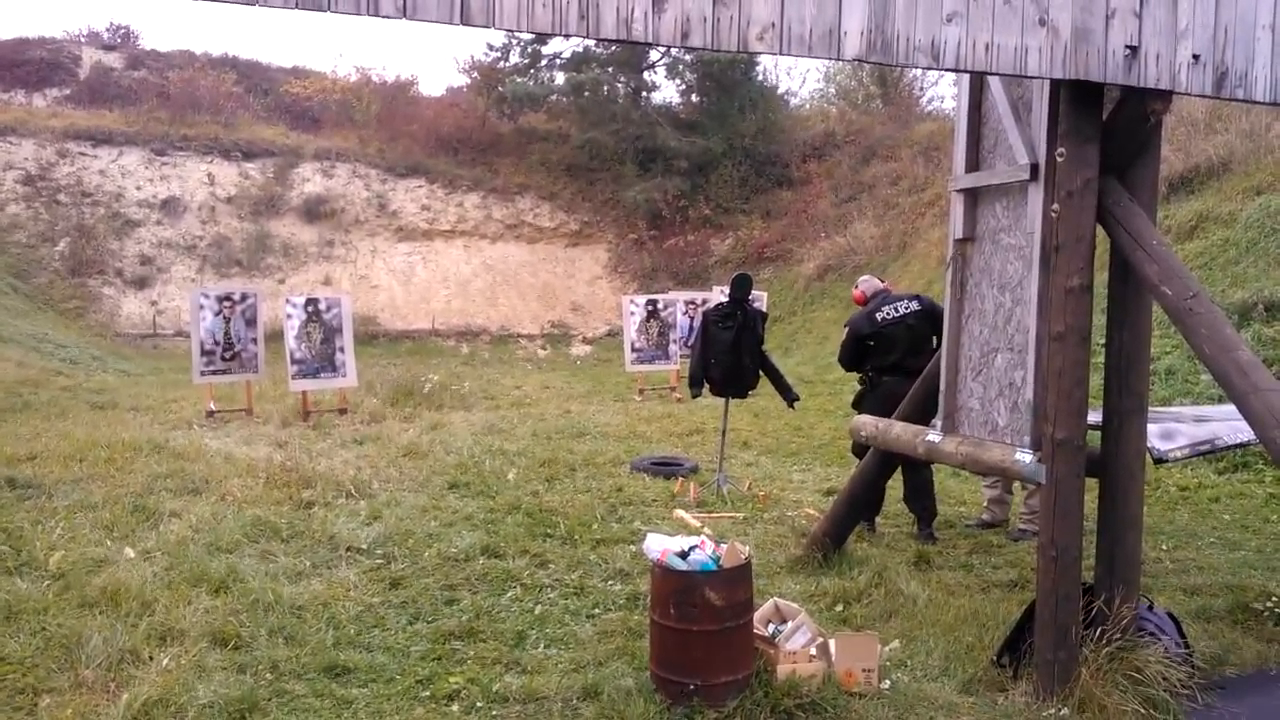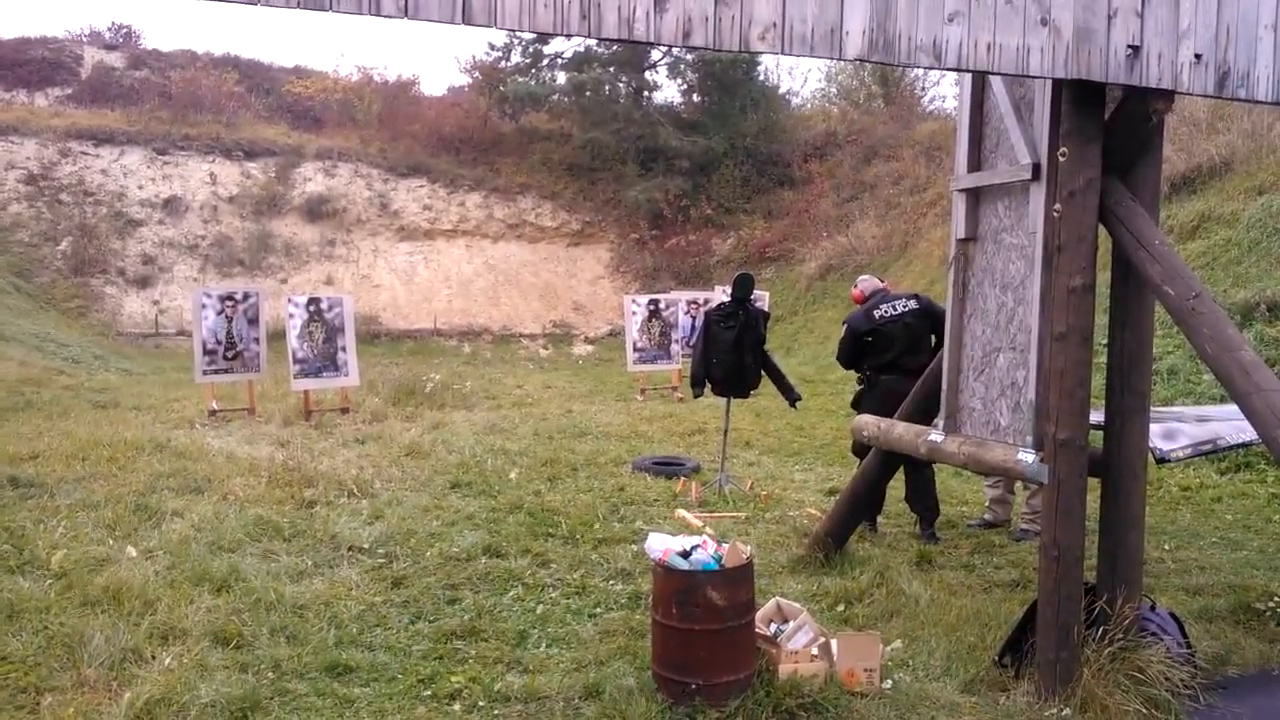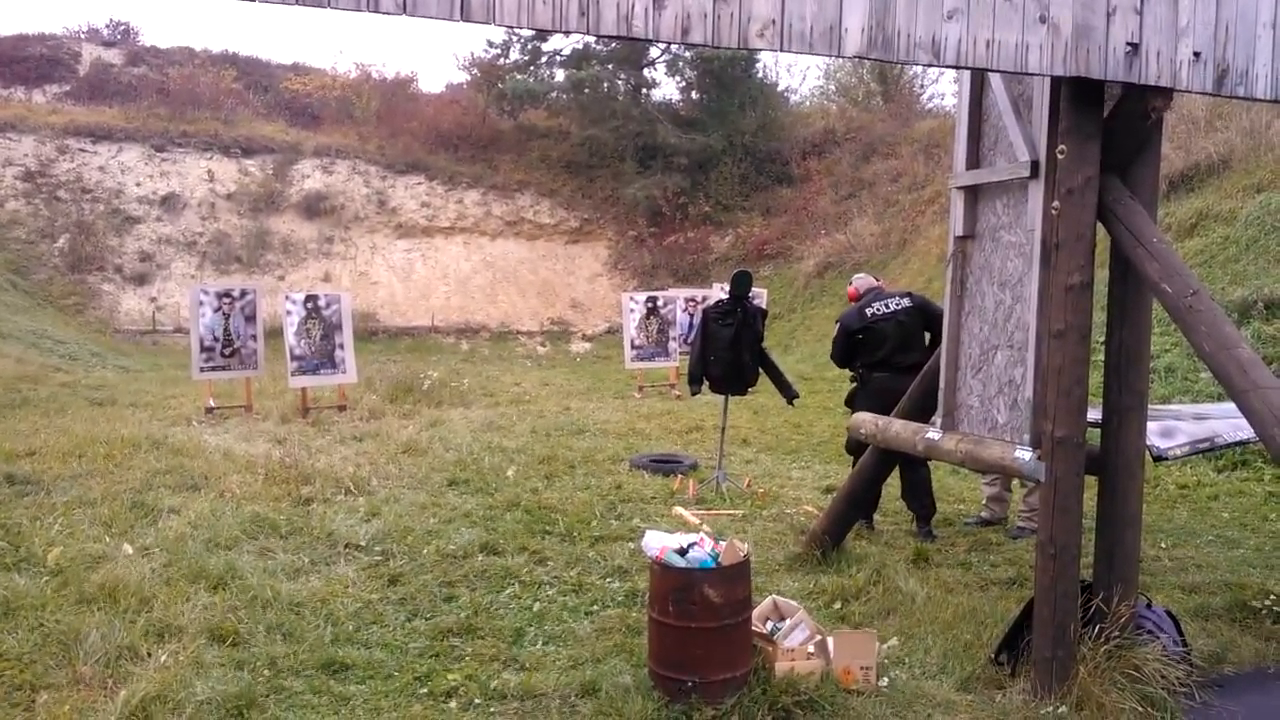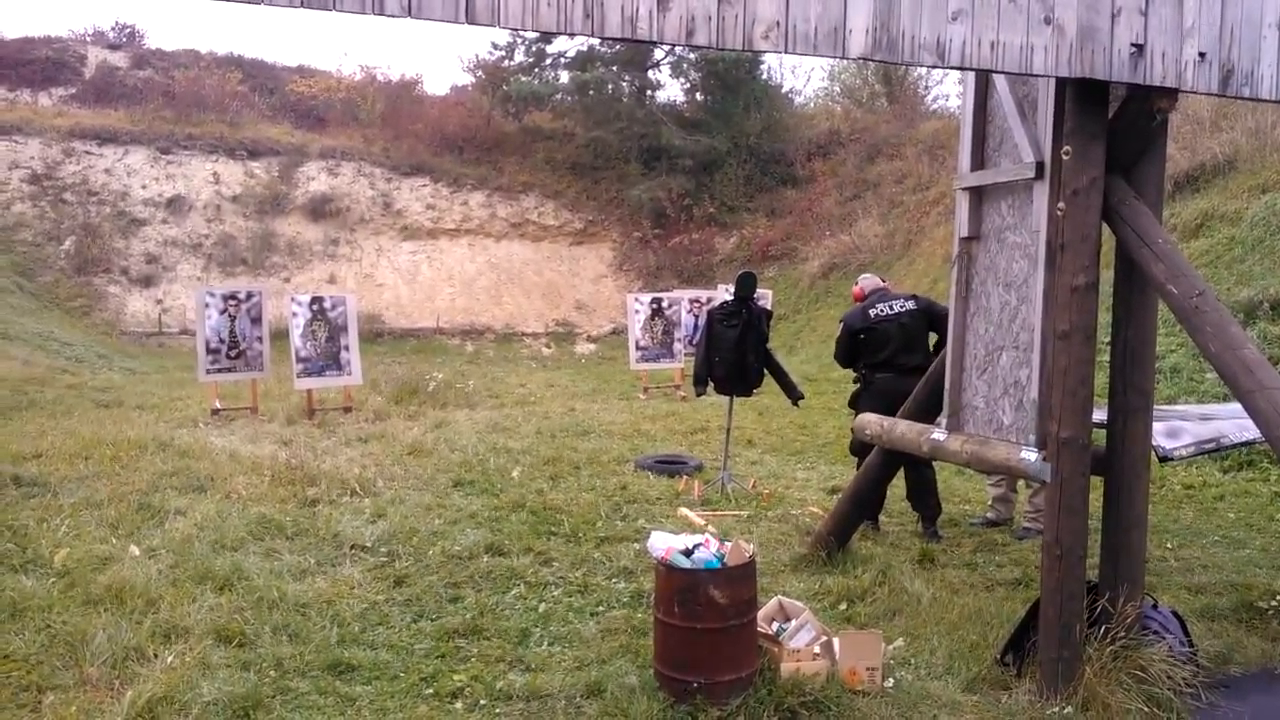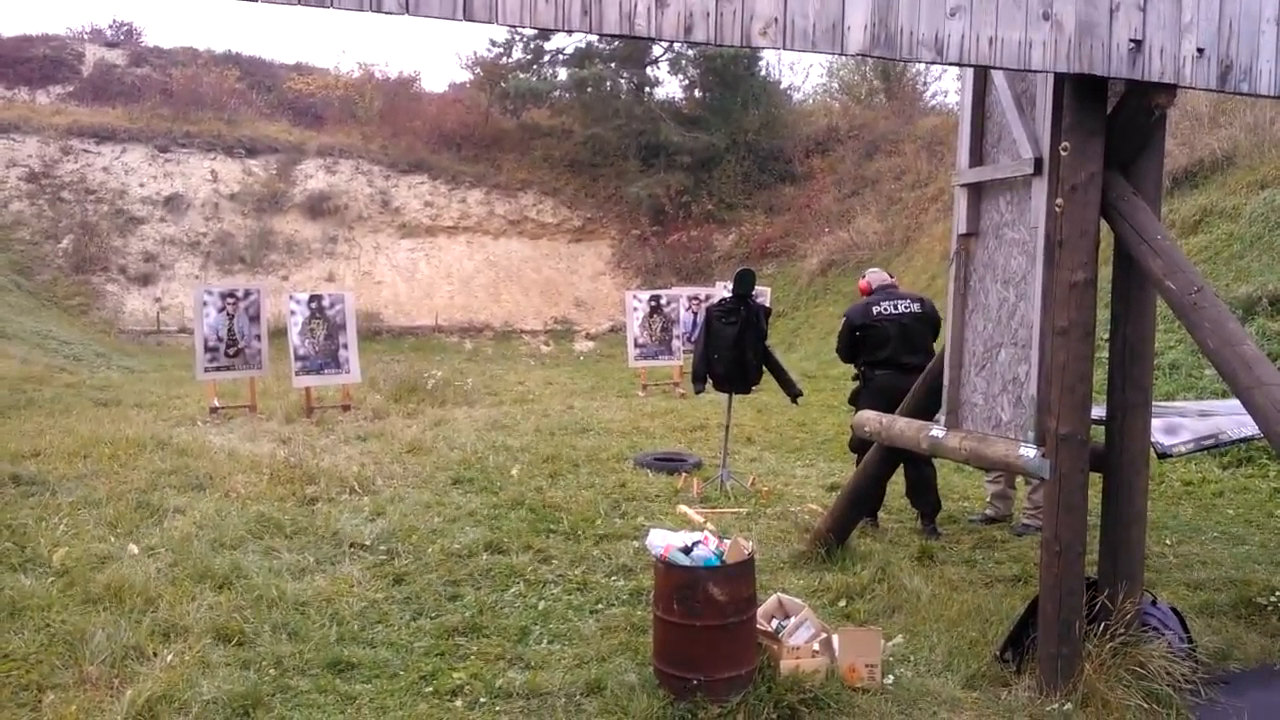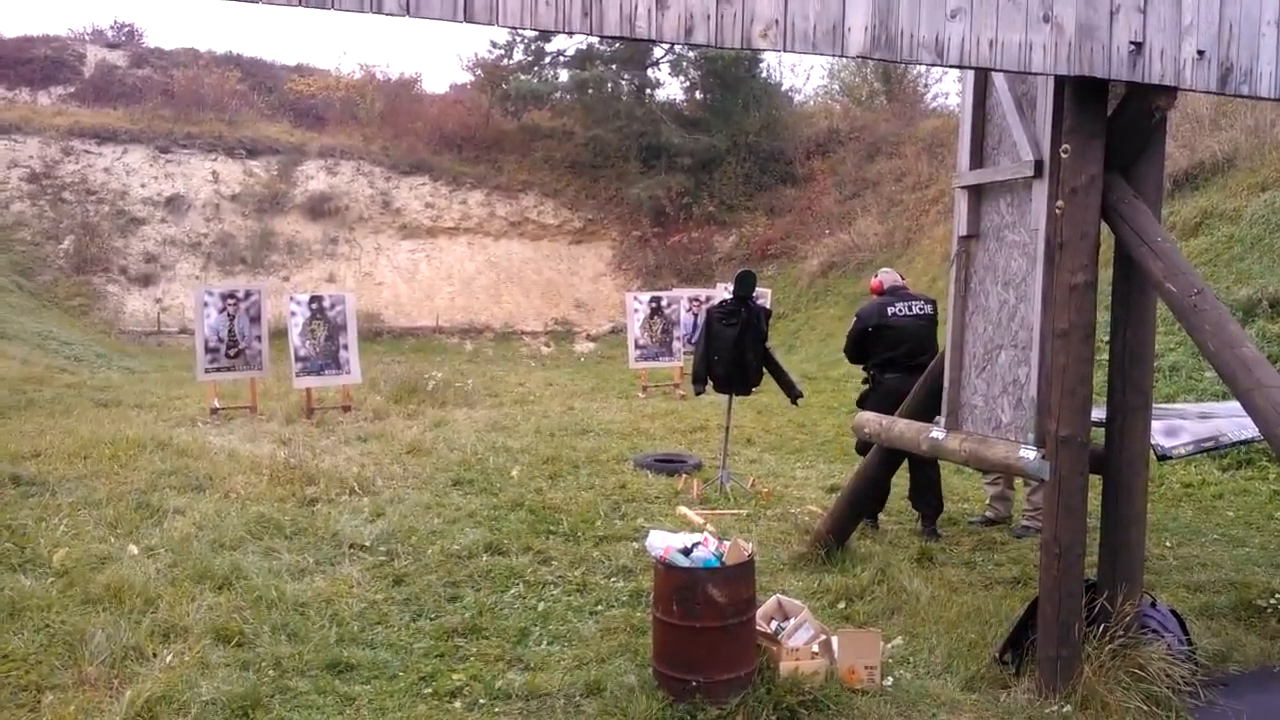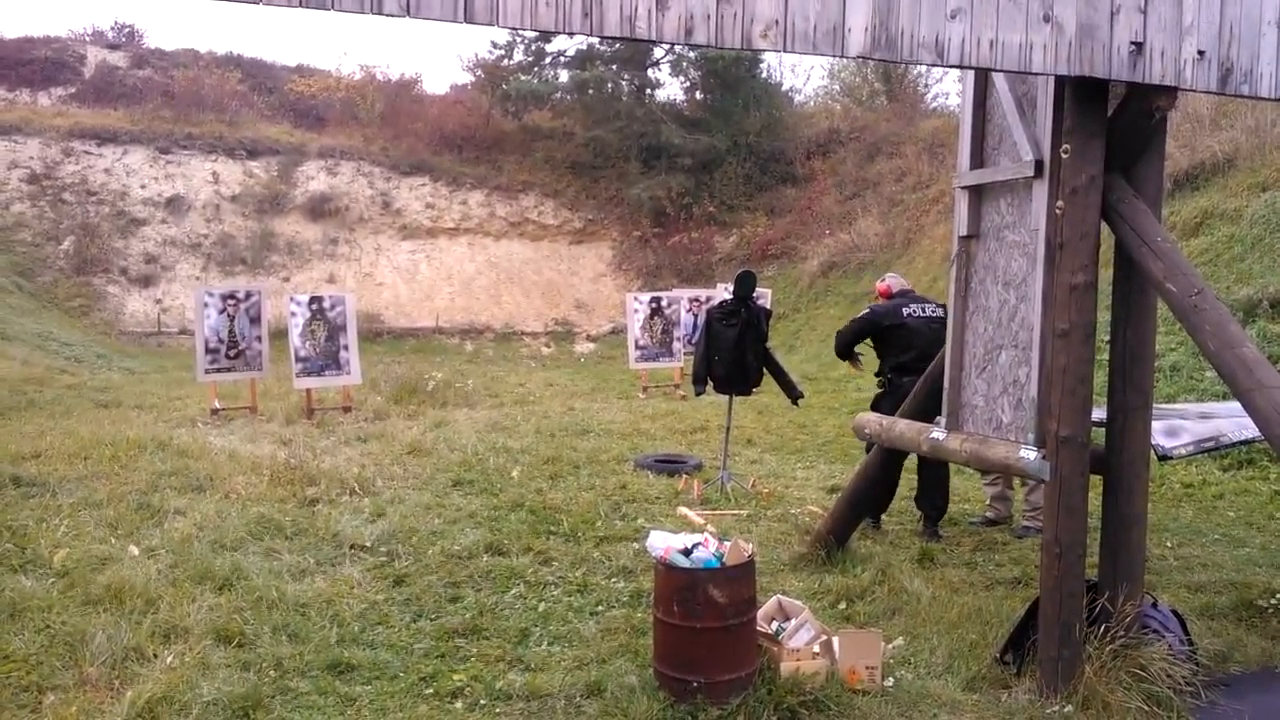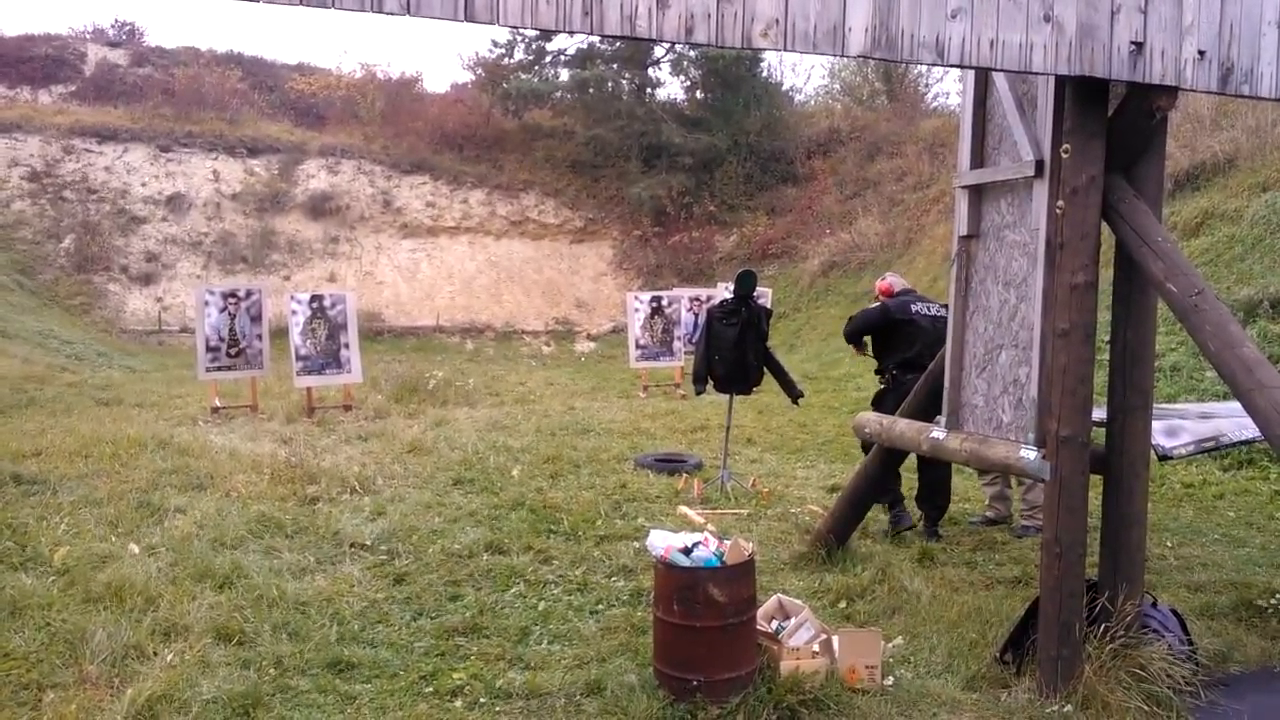
dt=0.2s
person 1, frame 1
left shoulder: (860, 321)
right shoulder: (920, 303)
left elbow: (847, 362)
right wrist: (931, 361)
left hip: (883, 392)
right knee: (918, 457)
left ankle: (866, 518)
right ankle: (925, 524)
person 1, frame 2
left shoulder: (858, 319)
right shoulder: (918, 303)
left elbow: (845, 360)
right elbow: (947, 328)
right wrist: (931, 361)
left hip: (882, 391)
left knee: (872, 455)
right knee: (919, 457)
left ankle: (867, 519)
right ankle: (927, 524)
person 1, frame 3
left shoulder: (851, 316)
right shoulder: (912, 301)
left elbow: (839, 358)
right elbow: (943, 325)
right wrist: (927, 358)
left hip: (876, 388)
right hip: (914, 386)
left knee: (866, 454)
right knee: (914, 455)
left ankle: (863, 516)
right ankle: (924, 522)
person 1, frame 4
left shoulder: (855, 317)
right shoulder: (917, 304)
left elbow: (843, 358)
right elbow: (949, 325)
right wrist: (935, 357)
left hip: (879, 389)
right hip: (917, 387)
left knee: (870, 455)
right knee: (919, 456)
left ankle: (868, 517)
right ankle: (929, 523)
person 1, frame 5
left shoulder: (858, 312)
right shoulder: (921, 304)
left elbow: (845, 353)
right elbow: (933, 332)
left hip: (879, 386)
right hip: (918, 385)
left knee: (870, 452)
right knee: (919, 453)
left ankle: (867, 514)
right ankle: (928, 519)
person 1, frame 6
left shoulder: (870, 312)
right shoulder: (928, 305)
left elbow: (853, 353)
left hip: (888, 388)
right knee: (925, 455)
left ankle: (868, 516)
right ankle: (929, 522)
person 1, frame 7
left shoulder: (882, 312)
right shoulder: (939, 310)
left elbow: (843, 340)
left wrist: (850, 355)
left hip: (903, 390)
right hip: (939, 390)
left knee: (886, 456)
right knee: (934, 458)
left ankle: (872, 516)
right ankle: (931, 523)
person 1, frame 8
left shoulder: (890, 308)
right shoulder: (940, 310)
left elbow: (852, 329)
right elbow: (942, 348)
left wrist: (858, 343)
left hip: (904, 388)
right knee: (935, 457)
left ankle: (897, 510)
right ankle: (932, 522)
